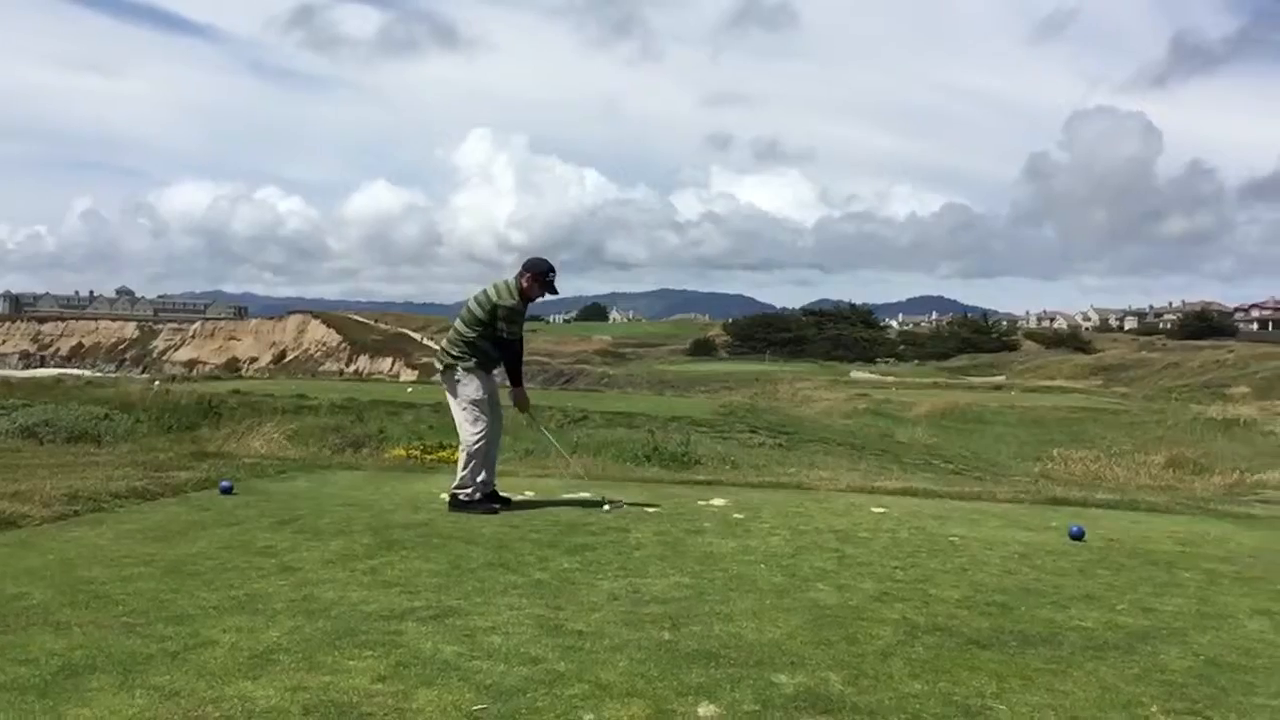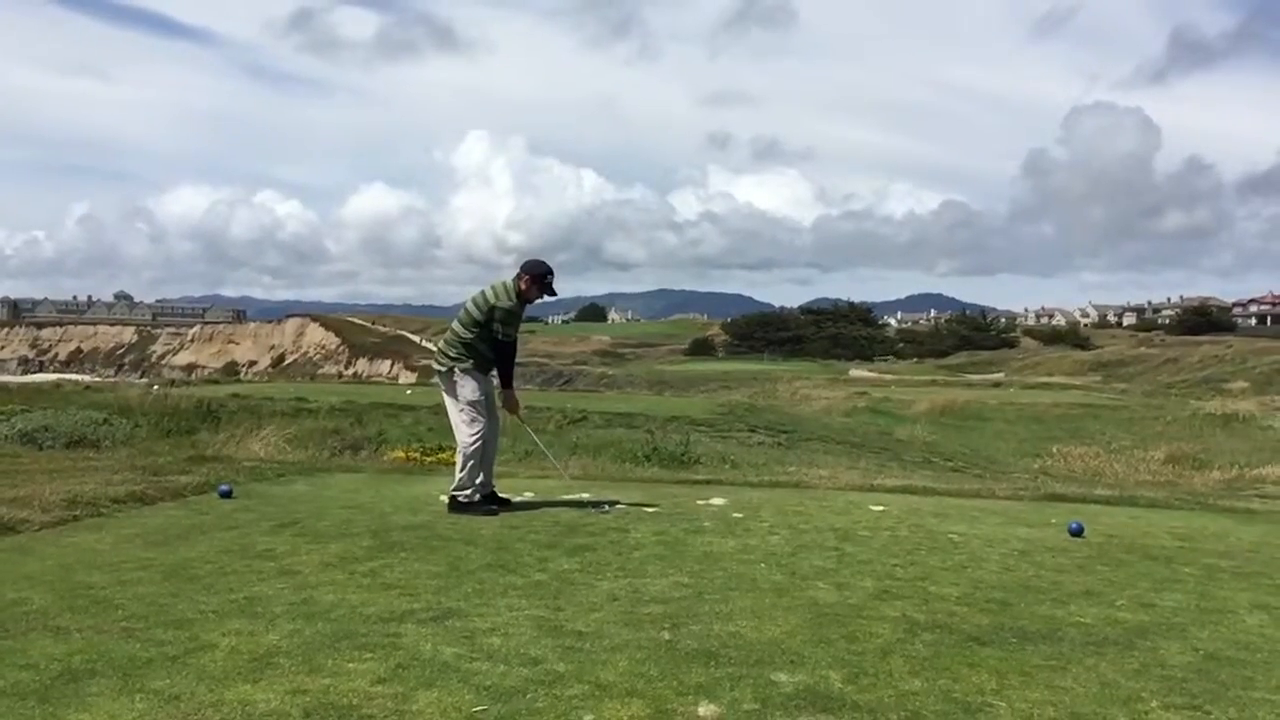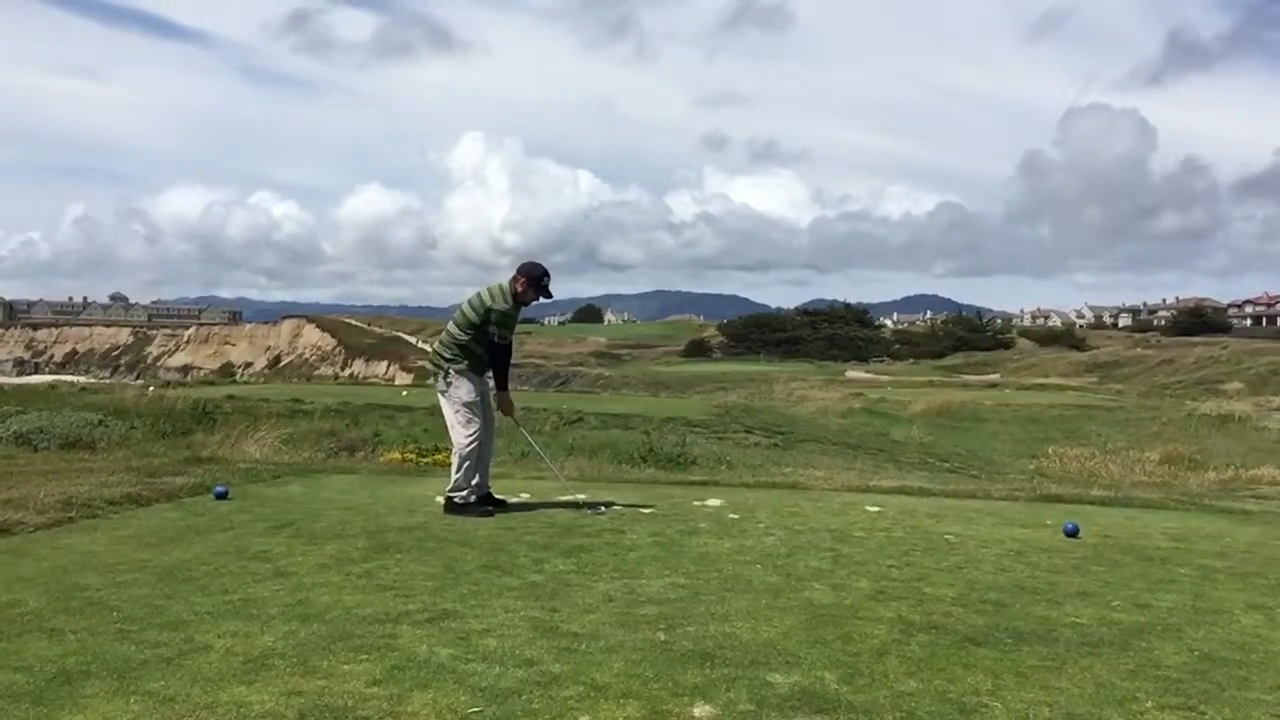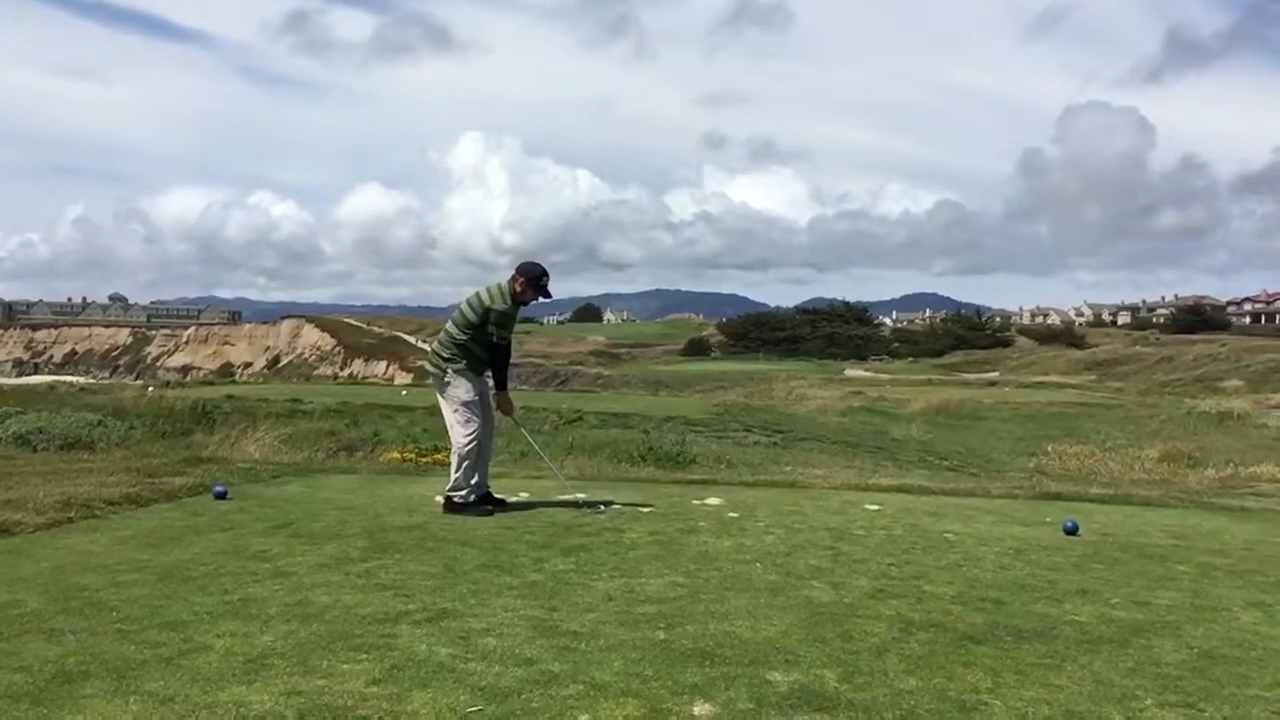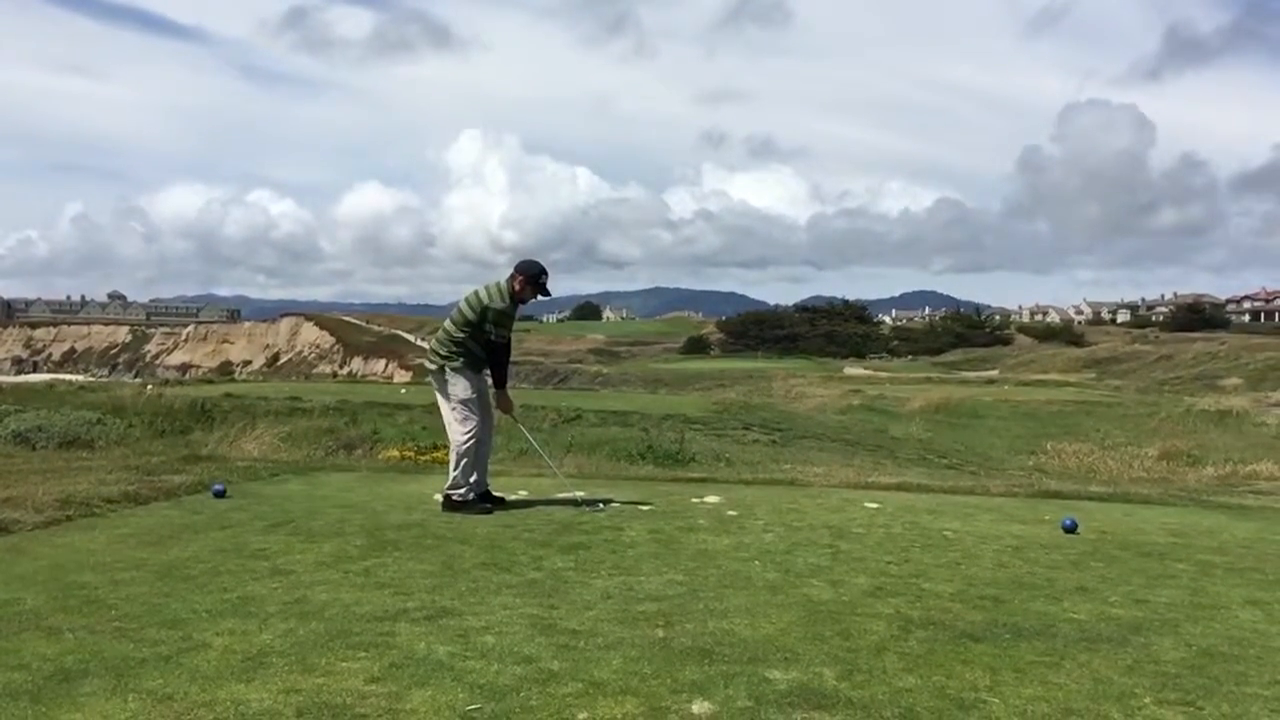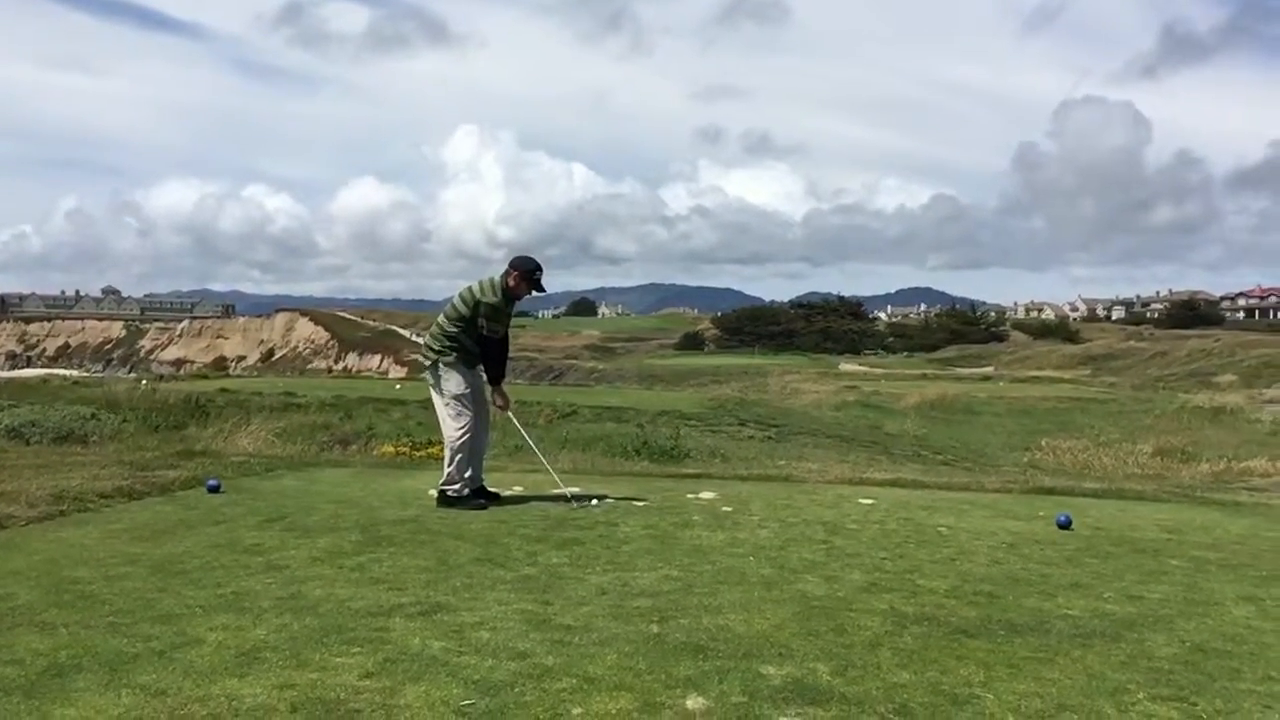
dt=0.7s
person 1, frame 1
left shoulder: (509, 294)
right shoulder: (509, 302)
left elbow: (512, 346)
right elbow: (508, 348)
left wrist: (516, 386)
right wrist: (517, 388)
left hip: (474, 364)
right hip: (461, 364)
left knee: (492, 426)
right knee: (477, 429)
left ankle: (483, 489)
right ankle: (463, 495)
person 1, frame 2
left shoulder: (507, 295)
right shoulder: (506, 303)
left elbow: (505, 347)
right elbow: (502, 348)
left wrist: (506, 388)
right wrist: (508, 390)
left hip: (471, 365)
right hip: (458, 365)
left knee: (489, 428)
right knee: (474, 429)
left ankle: (482, 490)
right ankle: (462, 497)
person 1, frame 3
left shoulder: (502, 297)
right shoulder: (502, 305)
left elbow: (500, 349)
right elbow: (498, 351)
left wrist: (501, 390)
right wrist: (503, 392)
left hip: (467, 366)
right hip: (454, 366)
left knee: (485, 428)
right knee: (470, 430)
left ankle: (478, 491)
right ankle: (458, 497)
person 1, frame 4
left shoulder: (502, 298)
right shoulder: (501, 305)
left elbow: (499, 350)
right elbow: (497, 351)
left wrist: (500, 390)
right wrist: (502, 392)
left hip: (466, 366)
right hip: (453, 366)
left knee: (484, 428)
right knee: (469, 430)
left ankle: (478, 491)
right ankle: (457, 497)
person 1, frame 5
left shoulder: (501, 297)
right shoulder: (499, 304)
left elbow: (501, 348)
right elbow: (495, 350)
left wrist: (499, 388)
right wrist: (501, 390)
left hip: (465, 364)
right hip: (450, 363)
left knee: (484, 426)
right knee: (467, 427)
left ankle: (477, 489)
right ankle: (456, 496)
person 1, frame 6
left shoulder: (504, 297)
right shoulder: (491, 298)
left elbow: (500, 342)
right elbow: (487, 345)
left wrist: (498, 382)
right wrist: (496, 387)
left hip: (463, 359)
right hip: (445, 357)
left knee: (480, 421)
right knee: (461, 422)
left ankle: (472, 484)
right ankle: (451, 491)
